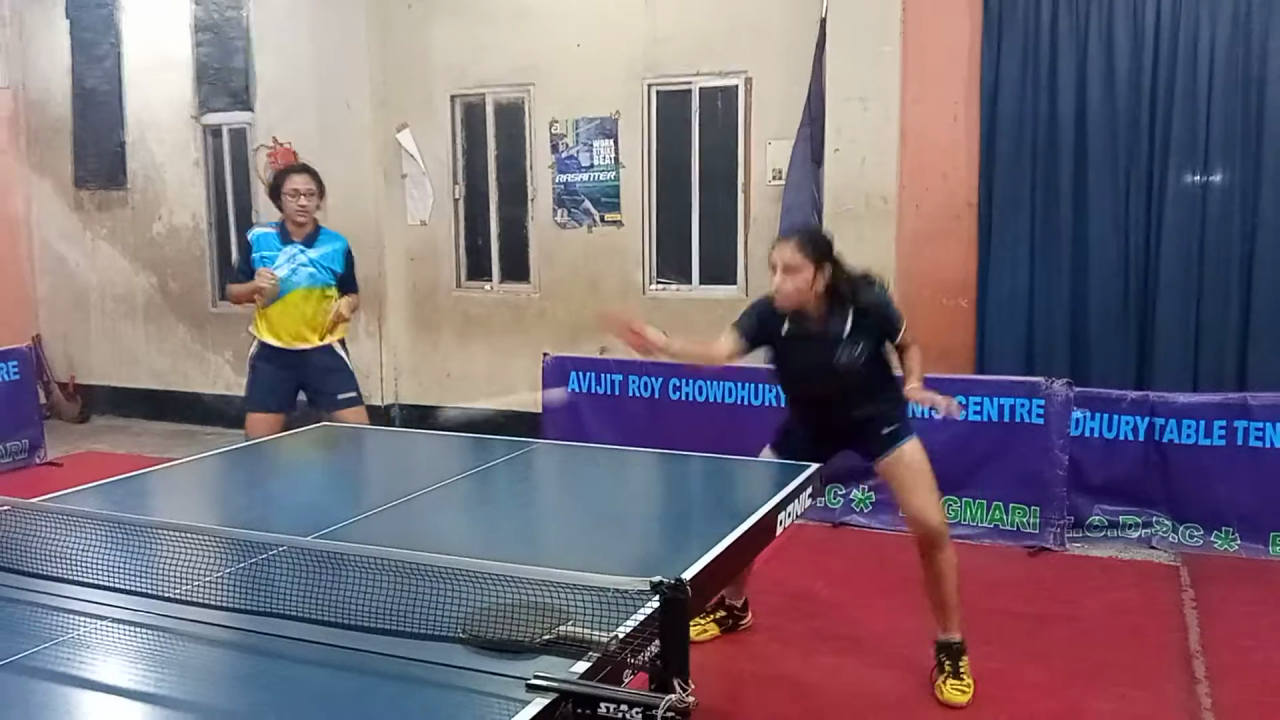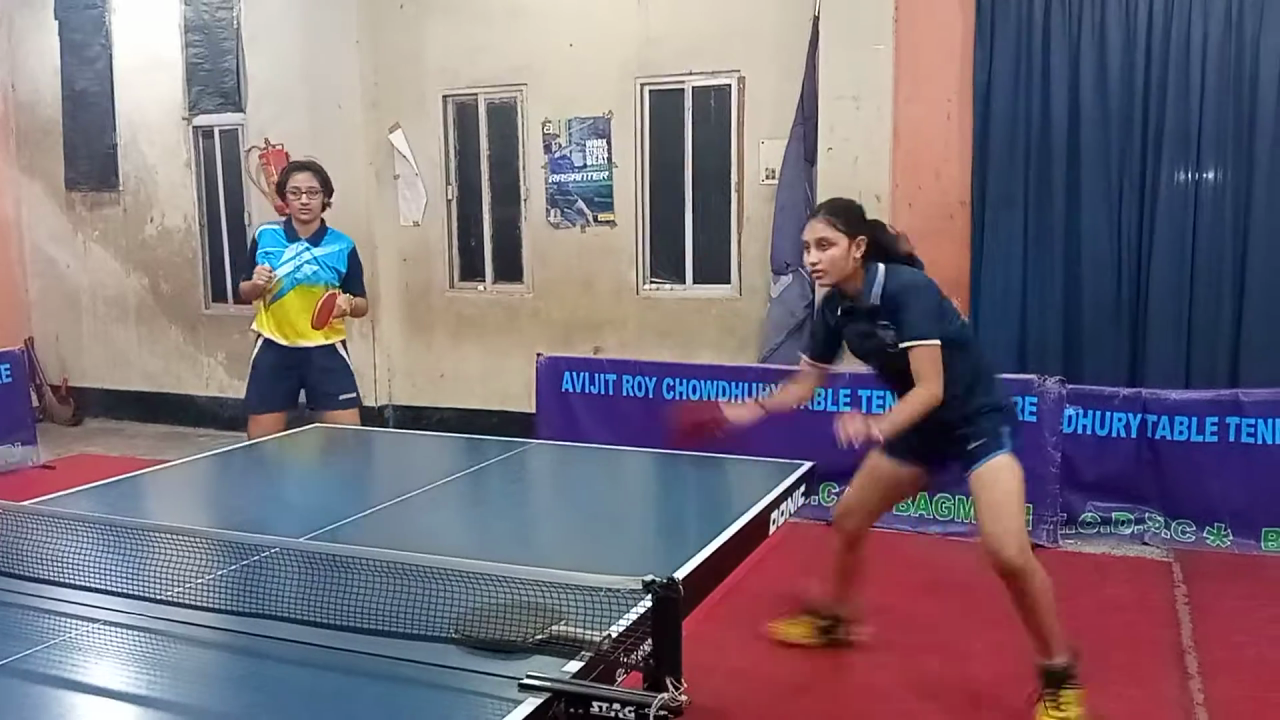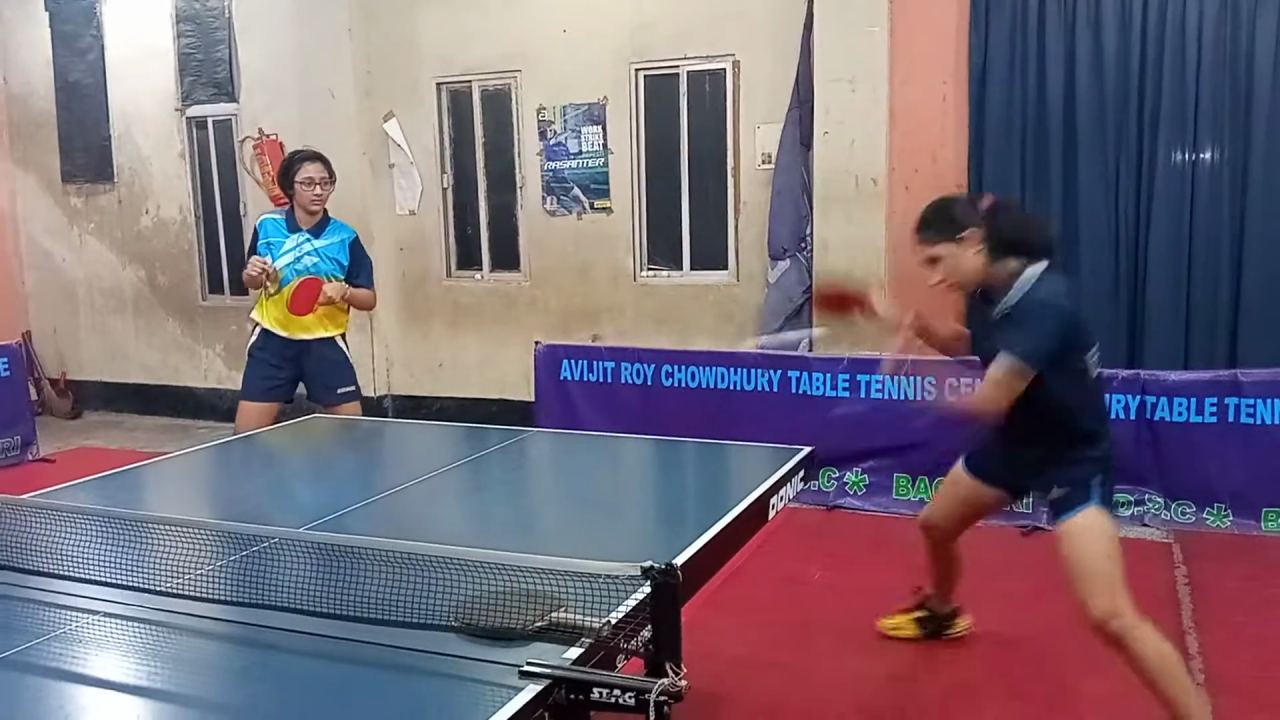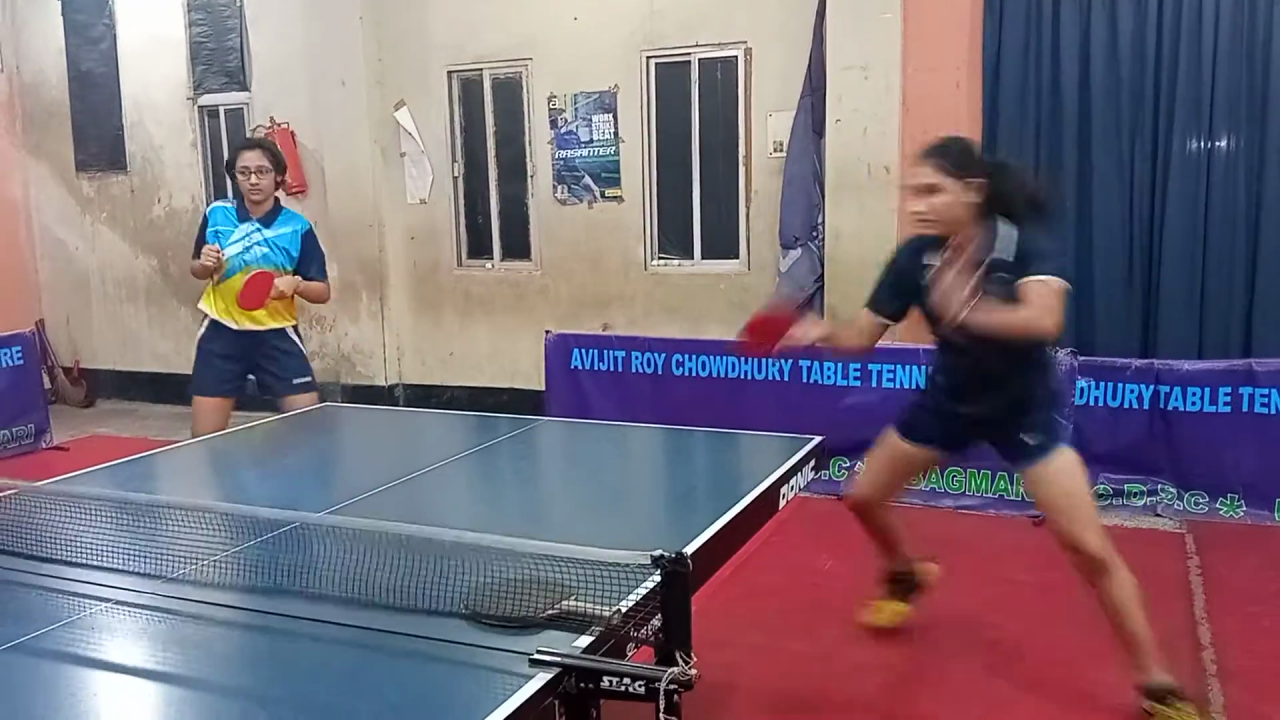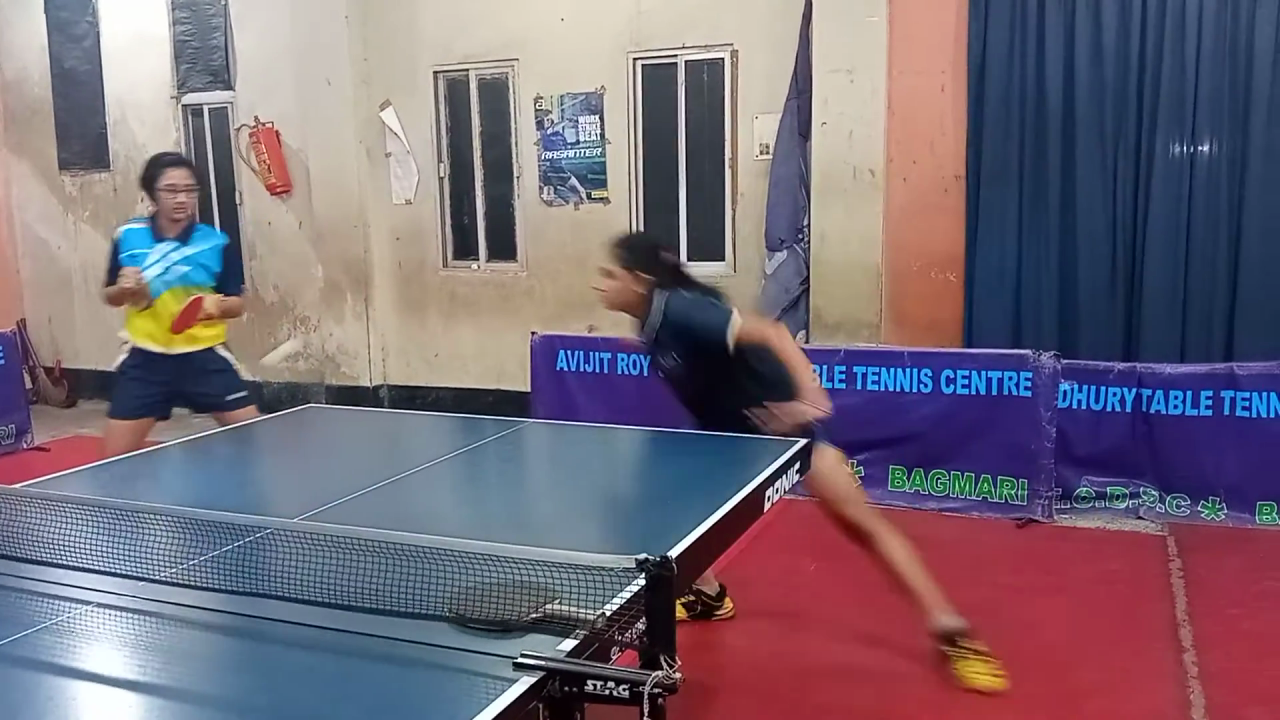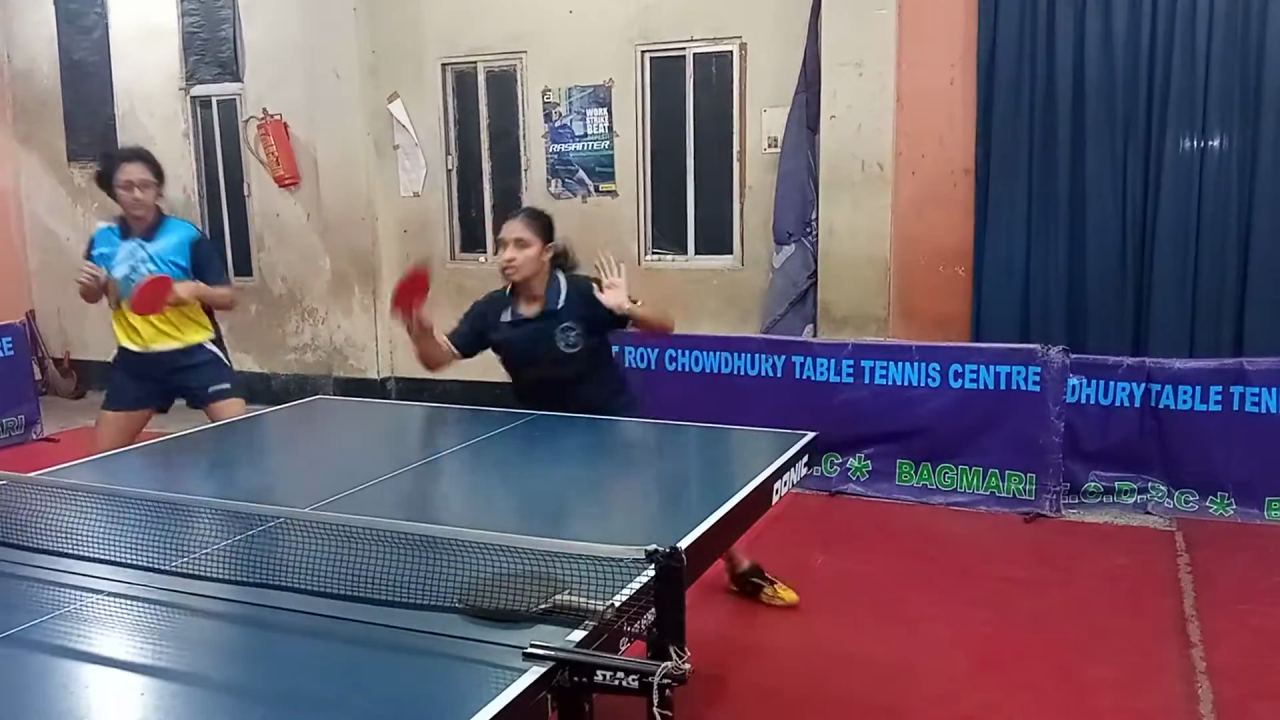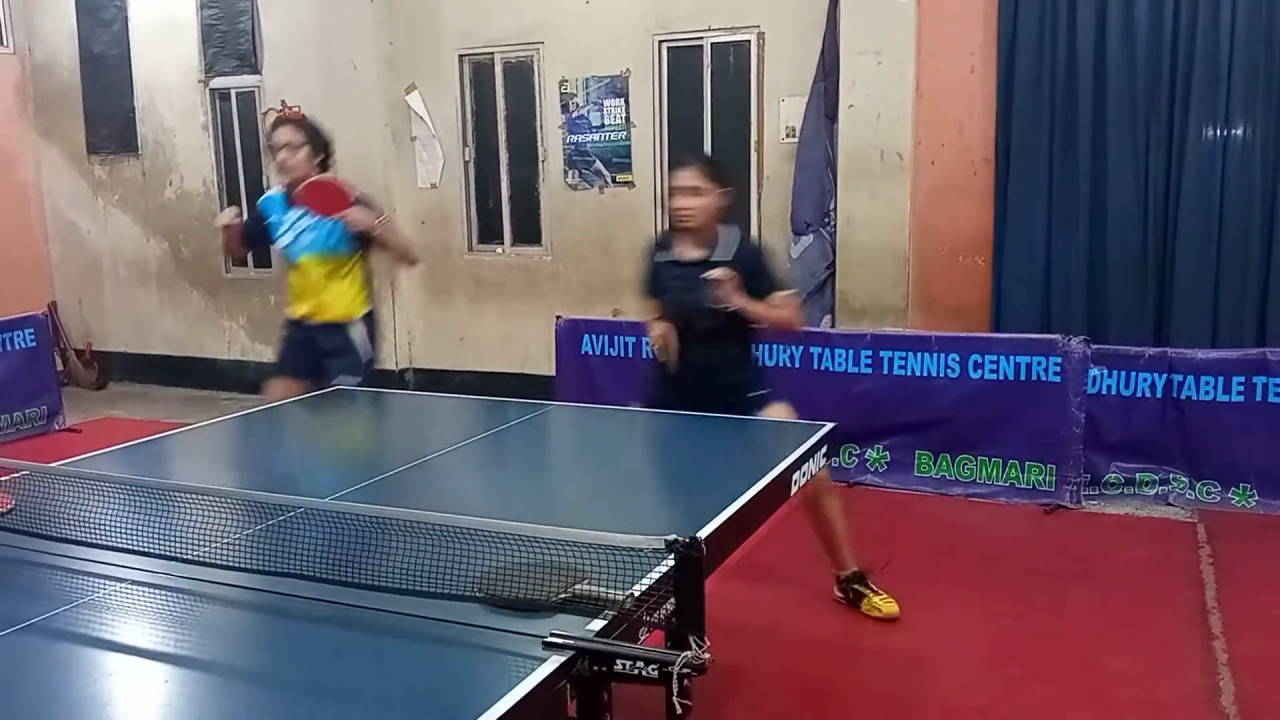
dt=0.4s
person 1, frame 1
left shoulder: (869, 304)
right shoulder: (768, 314)
left elbow: (907, 343)
right elbow: (713, 352)
left wrist: (914, 382)
right wrist: (645, 339)
left hip: (877, 420)
right hip: (807, 426)
left knee: (930, 526)
left ankle: (950, 648)
right ankle: (733, 607)
person 1, frame 2
left shoulder: (908, 289)
right shoulder: (835, 307)
left elbow: (931, 389)
right elbow: (808, 381)
left wrist: (877, 430)
right wrist: (751, 408)
left hip: (978, 421)
right hip: (914, 425)
left knee: (1009, 555)
right knee: (849, 519)
left ankle: (1058, 673)
right ankle: (837, 618)
person 1, frame 3
left shoulder: (1047, 301)
right shoulder: (993, 288)
left elbow: (988, 407)
right elbow: (968, 345)
right wrist: (920, 328)
left hip: (1074, 462)
right hip: (1015, 445)
left knee: (1108, 617)
right knee: (935, 523)
right ankle: (941, 611)
person 1, frame 4
left shoulder: (1027, 245)
right shoulder: (913, 259)
left elbow: (1047, 321)
right elbow: (862, 336)
left wrist: (965, 310)
right wrist: (815, 332)
left hip: (1024, 407)
right hip: (949, 402)
left knee: (1088, 546)
right knee: (863, 497)
right ankle: (907, 576)
person 1, frame 5
left shoulder: (680, 310)
right shoulder: (654, 321)
left elbow: (764, 333)
left wrist: (811, 398)
left hip: (774, 420)
right hip: (730, 428)
left knee: (860, 525)
left ankle: (951, 633)
right ankle: (706, 594)
person 1, frame 6
left shoulder: (582, 293)
right shoulder: (490, 312)
left elbow: (665, 326)
right elbow: (437, 360)
left wrist: (627, 308)
right wrist: (419, 328)
left hip: (608, 420)
left ankle: (745, 572)
person 1, frame 7
left shoulder: (747, 253)
right shoulder: (662, 253)
left elbow: (787, 320)
left wrist: (738, 302)
right wrist: (657, 328)
left hip: (743, 386)
right hip: (680, 387)
left knee: (815, 478)
left ankle: (849, 577)
person 2, frame 1
left shoulder: (337, 246)
right shoulder: (258, 240)
left elbow: (352, 296)
right elbow: (233, 294)
left wrist: (347, 305)
right wrist: (254, 286)
left hip: (324, 352)
right hip: (272, 354)
person 2, frame 2
left shoulder: (342, 246)
right shoulder: (265, 236)
left elbow: (363, 306)
right elbow: (245, 293)
left wrist: (349, 302)
right wrist: (255, 284)
left hip: (326, 352)
right hip: (275, 351)
person 2, frame 3
left shoulder: (345, 237)
right shoulder: (266, 226)
left elbow: (369, 300)
right elbow: (252, 284)
left wrist: (343, 291)
right wrist: (252, 274)
left hip: (325, 344)
right hip: (272, 342)
right knee: (245, 436)
person 2, frame 4
left shoulder: (297, 227)
right shoulder: (216, 214)
left elbow: (323, 291)
right elbow: (196, 271)
left wrist: (296, 283)
right wrist: (205, 264)
left hip: (276, 337)
right hip: (222, 335)
right knee: (206, 436)
person 2, frame 5
left shoulder: (216, 244)
right shoulder: (128, 238)
left elbow: (236, 305)
right elbow: (112, 299)
left wrist: (218, 303)
right wrist: (123, 289)
left hip: (206, 357)
right hip: (147, 361)
right knee: (113, 461)
person 2, frame 6
left shoulder: (186, 237)
right shoulder: (102, 238)
left elbow: (227, 297)
right elbow: (92, 296)
left wrist: (197, 290)
right wrist: (87, 285)
left hip: (195, 354)
right hip: (137, 358)
right knee: (106, 452)
person 2, frame 7
right shoulder: (270, 205)
left elbow: (409, 257)
right elbow: (238, 252)
left wrist: (375, 224)
right wrist: (229, 229)
left hip: (346, 327)
right hip: (301, 327)
